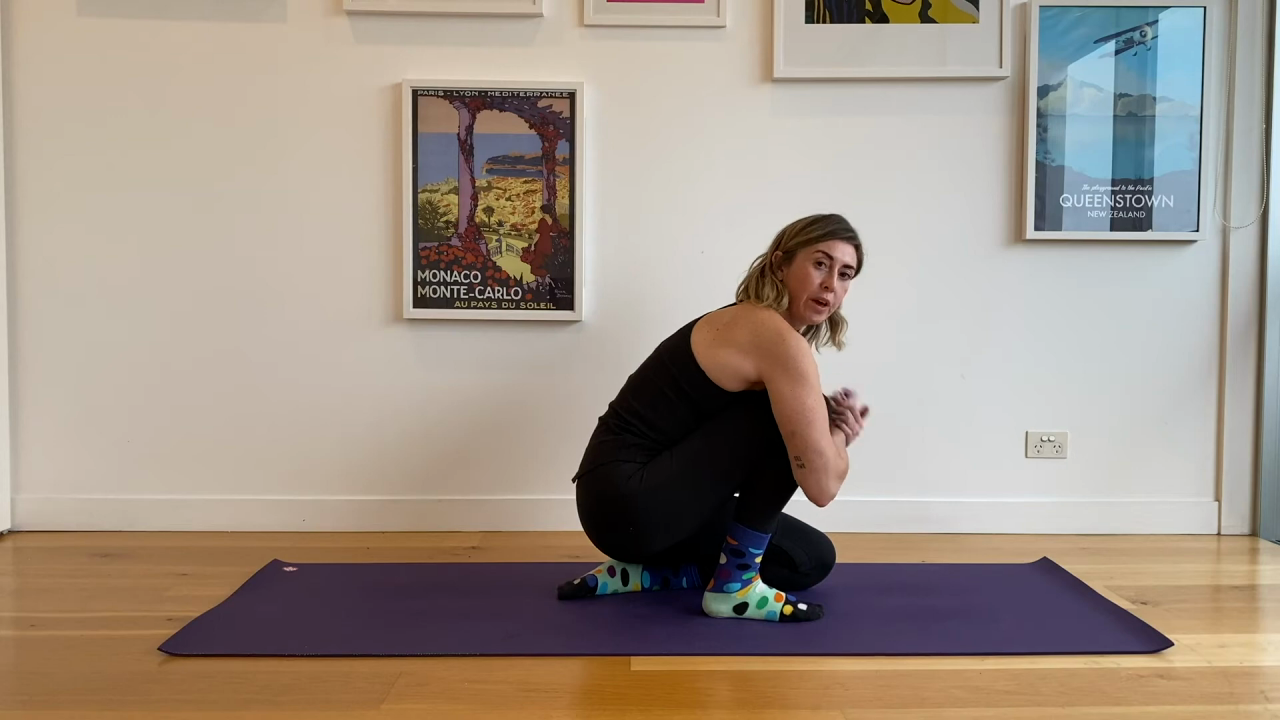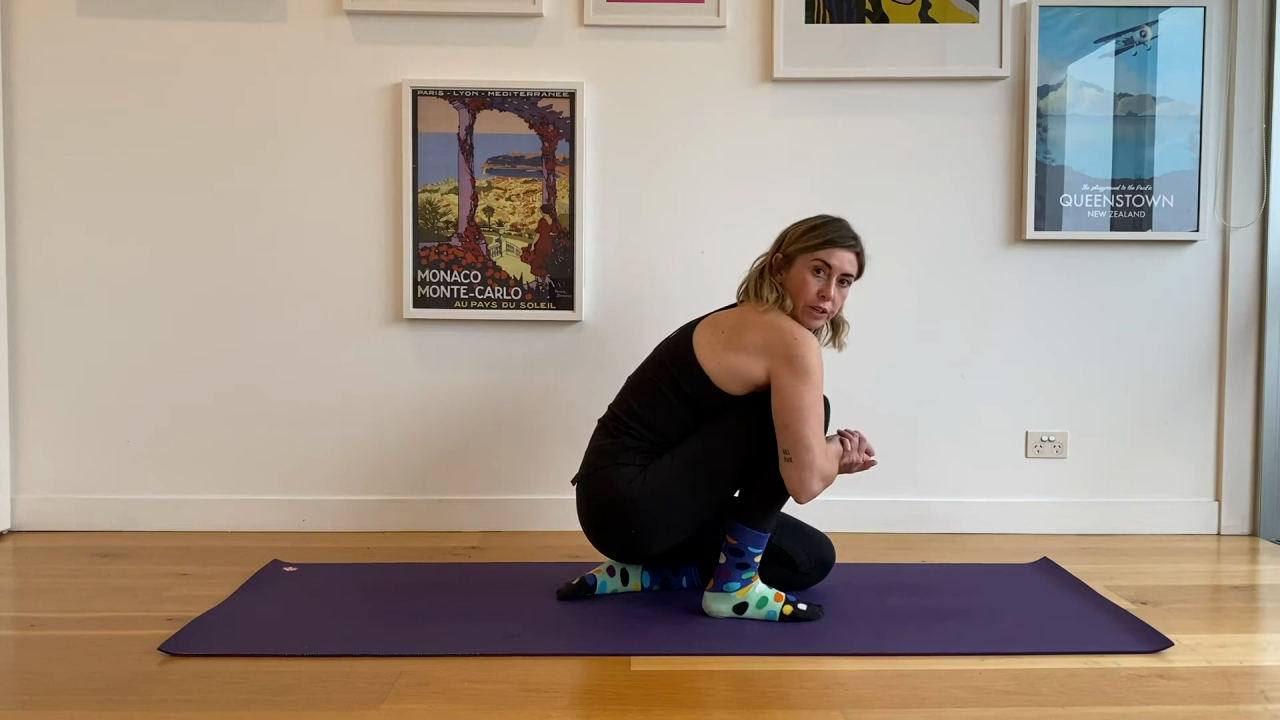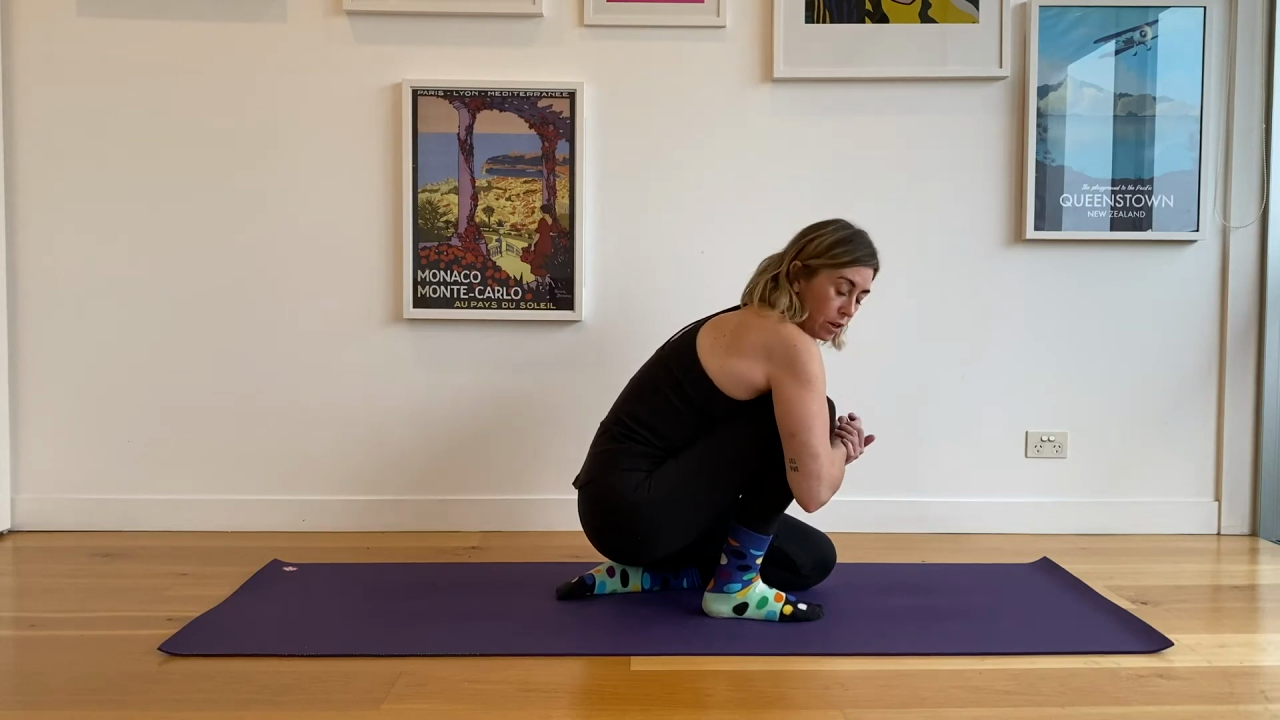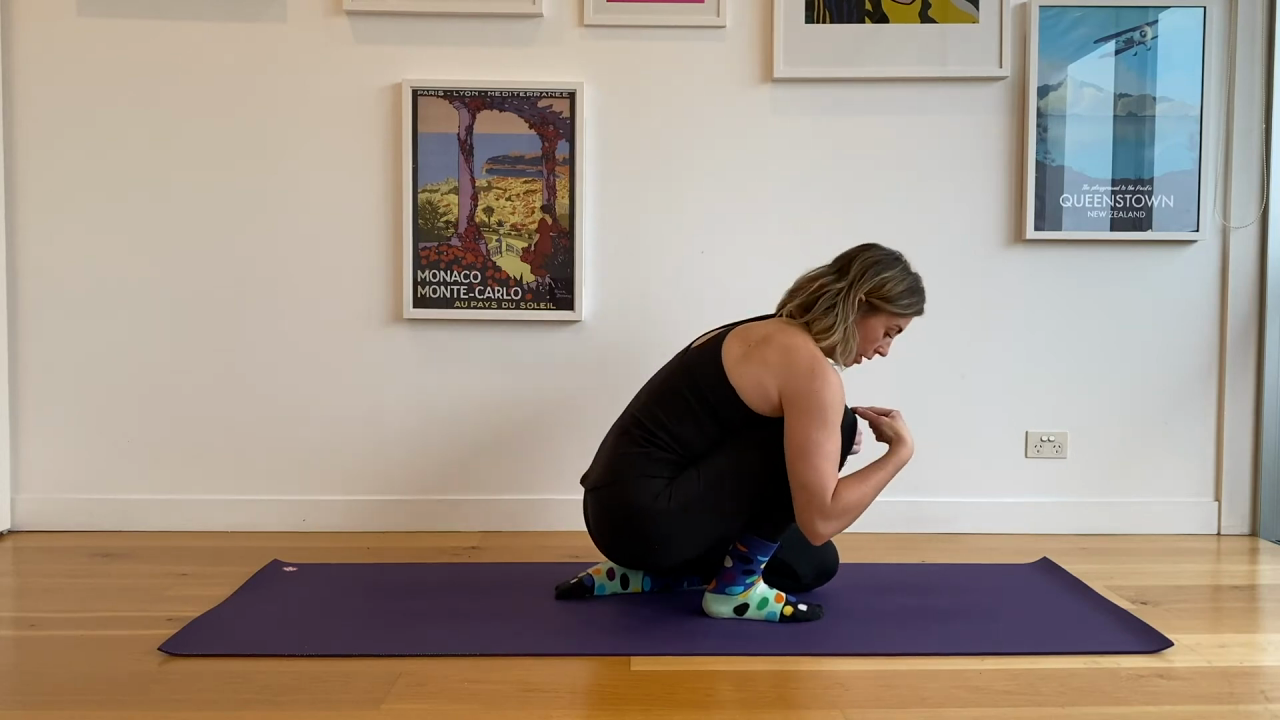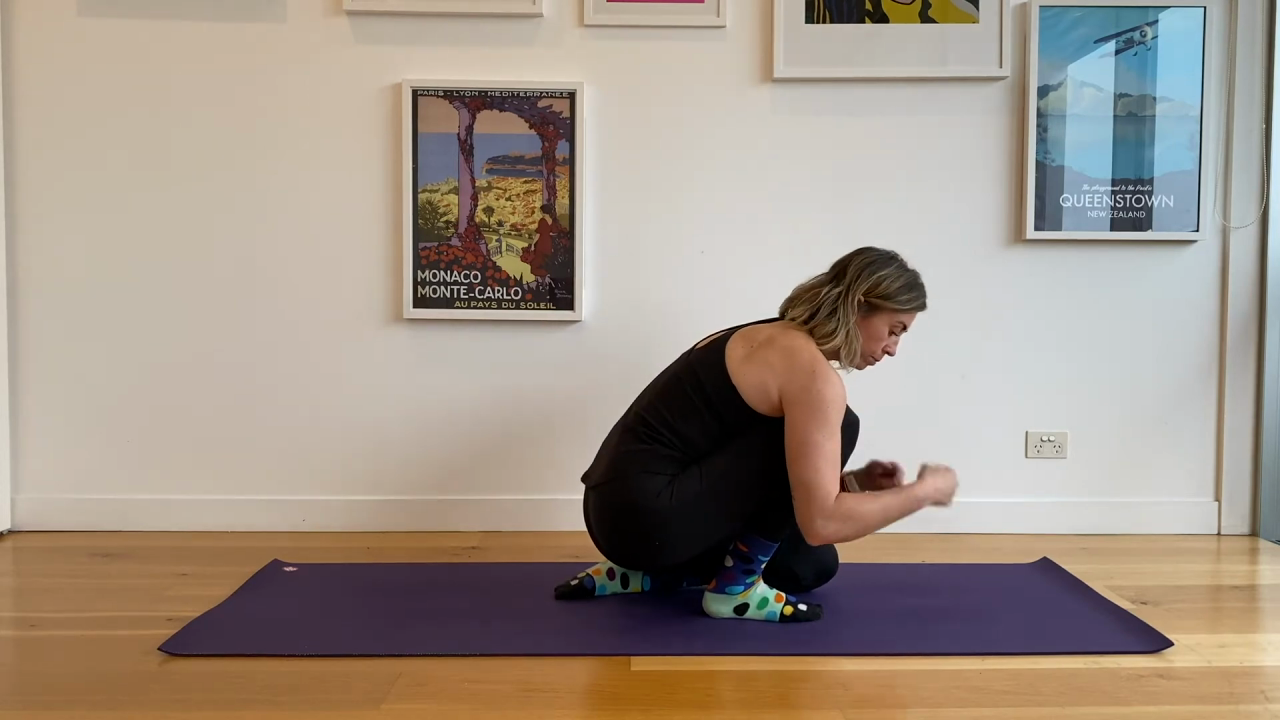
dt=1s
person 1, frame 1
left shoulder: (755, 325)
right shoulder: (781, 340)
right elbow: (822, 485)
left wrist: (830, 431)
right wrist: (842, 431)
left hip: (641, 497)
right hip: (627, 501)
left knee: (812, 559)
right knee: (798, 413)
left ankle: (640, 576)
right ankle: (735, 586)
person 1, frame 2
left shoulder: (748, 323)
right shoulder: (791, 340)
right elbow: (805, 481)
left wrist: (834, 456)
right wrist: (838, 450)
left hip: (640, 497)
right hip: (628, 502)
left knee: (811, 559)
right knee: (793, 416)
left ankle: (638, 575)
right ankle: (734, 586)
person 1, frame 3
left shoulder: (752, 326)
right shoulder: (792, 345)
right elbow: (812, 490)
left wrist: (835, 448)
right wrist: (841, 446)
left hip: (638, 501)
right hip: (631, 508)
left knee: (812, 560)
right knee: (803, 417)
left ankle: (639, 576)
right ankle: (734, 586)
person 1, frame 4
left shoulder: (769, 334)
right shoulder: (811, 368)
right elbow: (819, 520)
left wrist: (827, 442)
right wrist: (901, 450)
right hip: (645, 517)
left knee: (814, 564)
right knee: (837, 429)
left ankle: (638, 576)
right ankle: (736, 587)
person 1, frame 5
left shoulder: (774, 341)
right shoulder: (814, 373)
right elbow: (821, 523)
left wrist: (854, 484)
right wrist: (925, 491)
left hip: (626, 504)
right hip: (644, 514)
left knee: (811, 566)
right knee: (836, 428)
left ankle: (639, 577)
right ankle: (734, 587)
